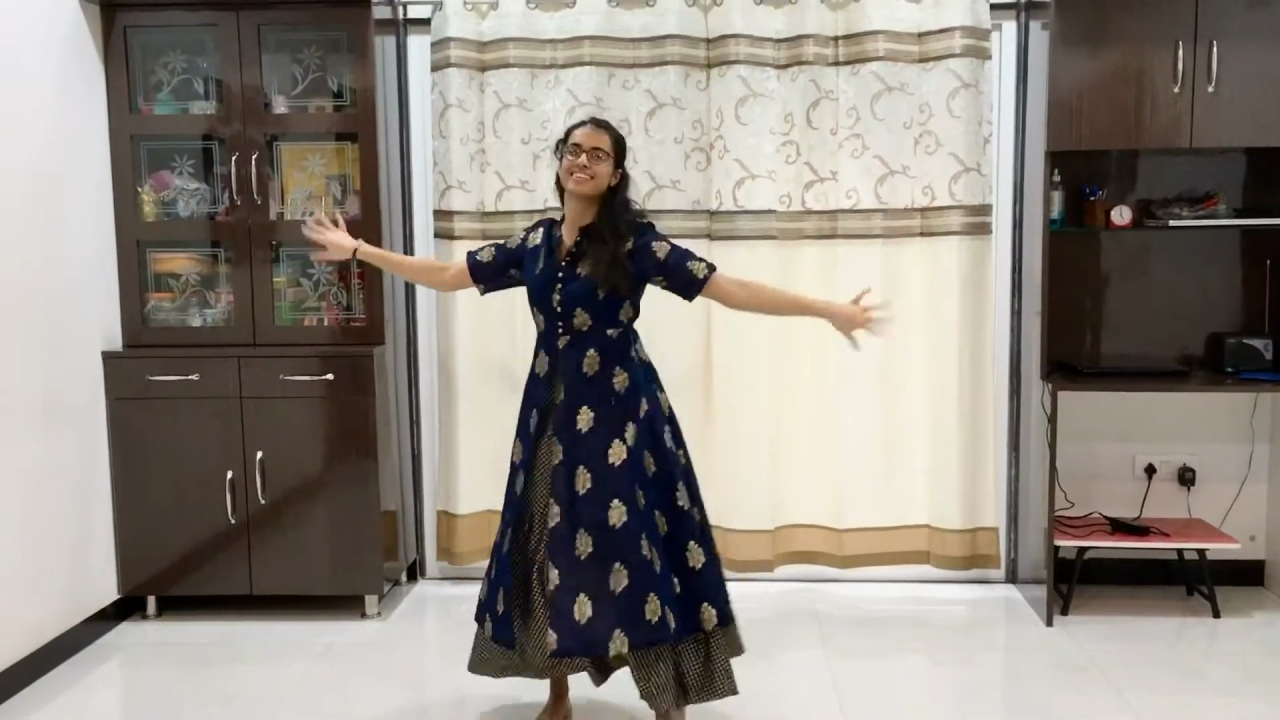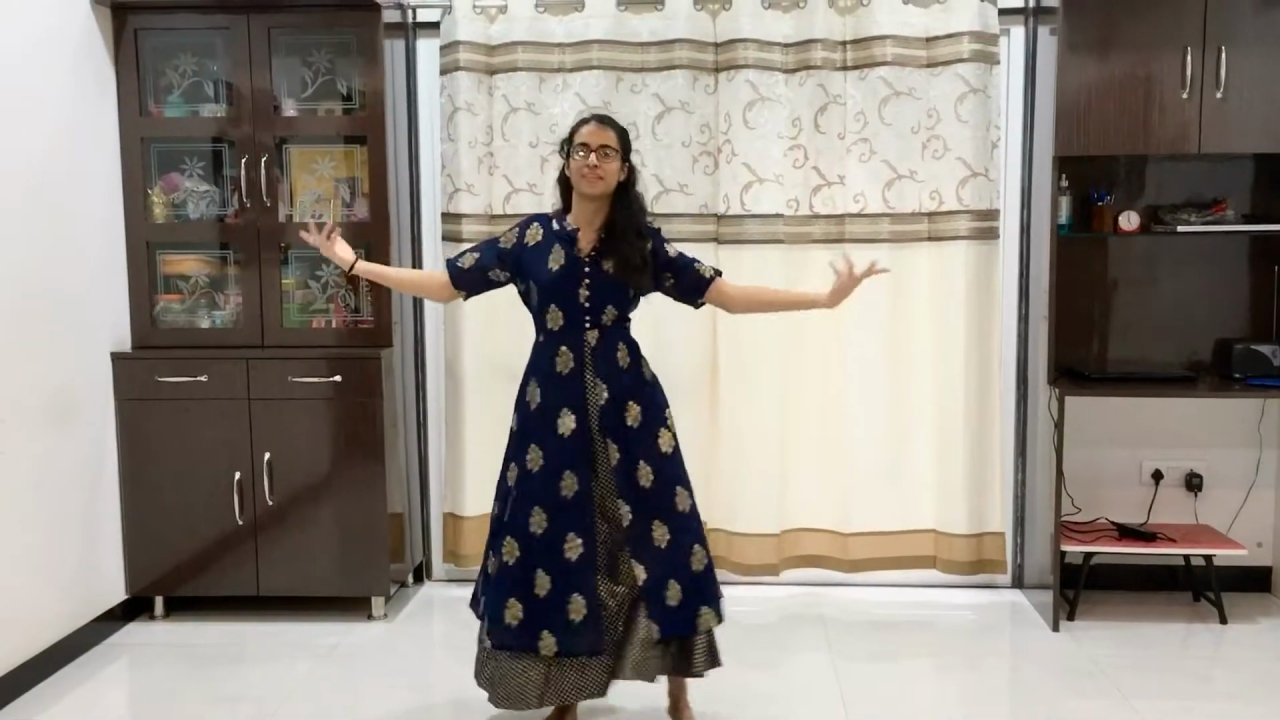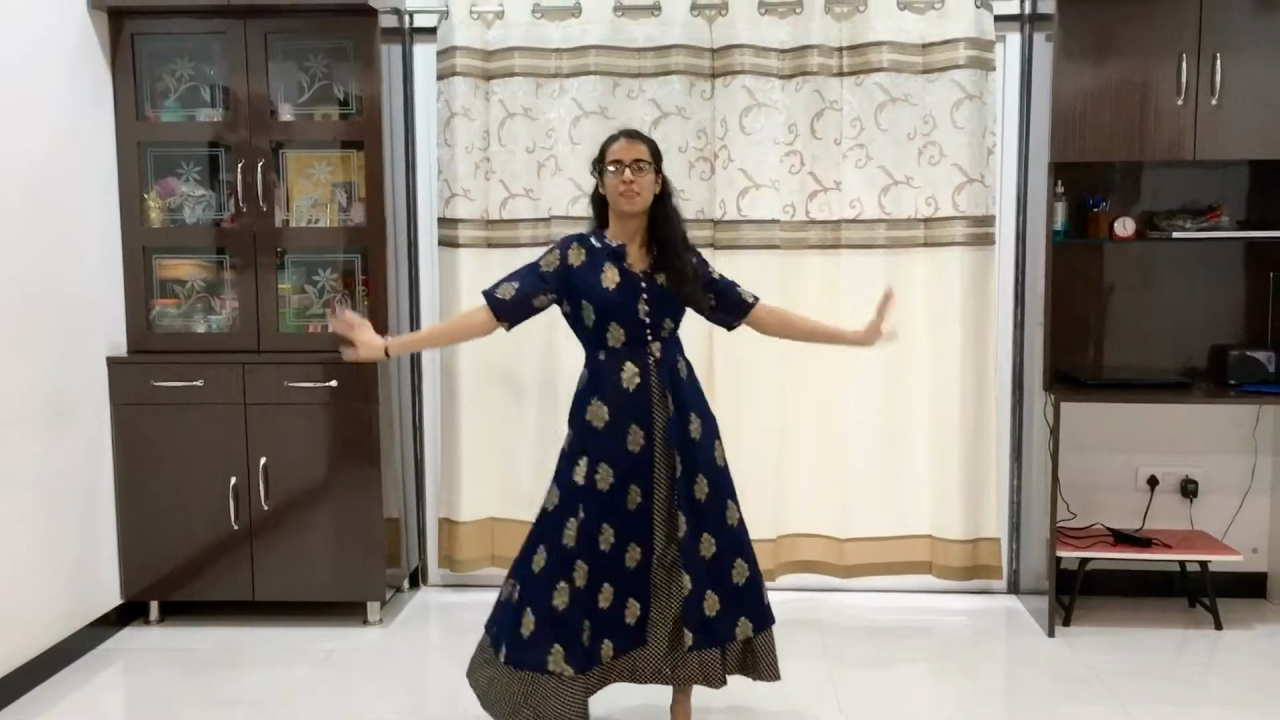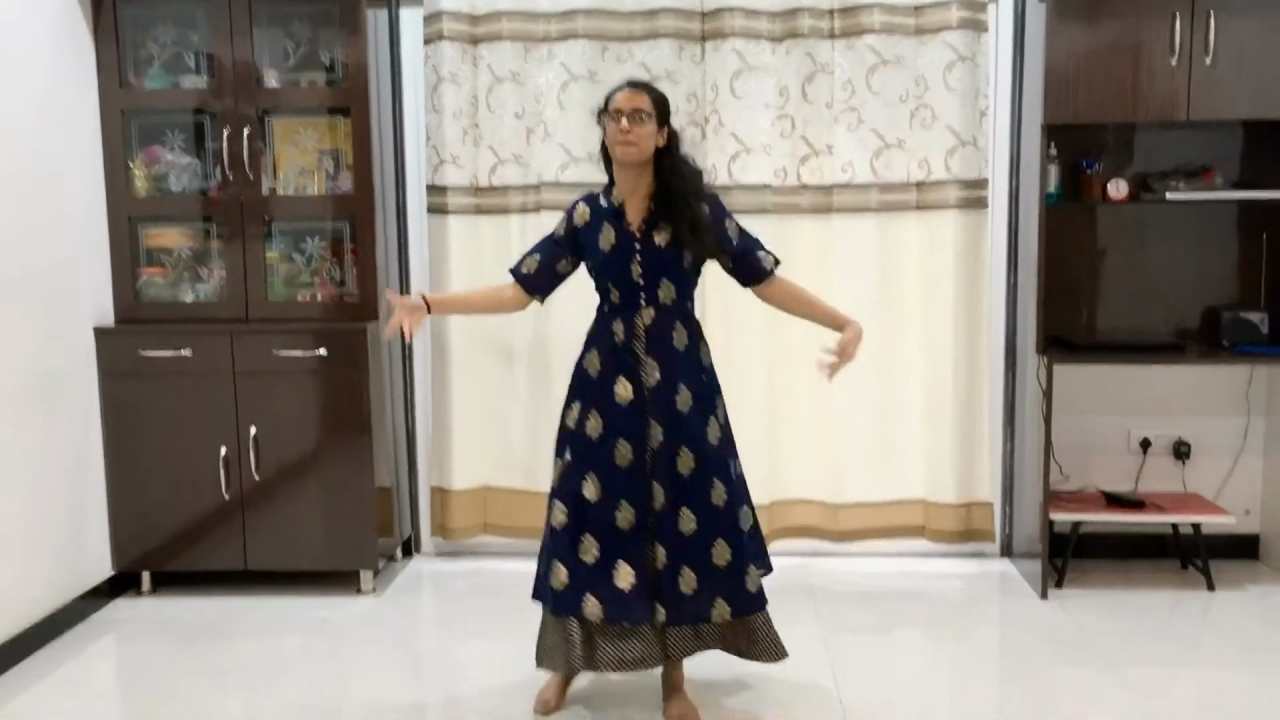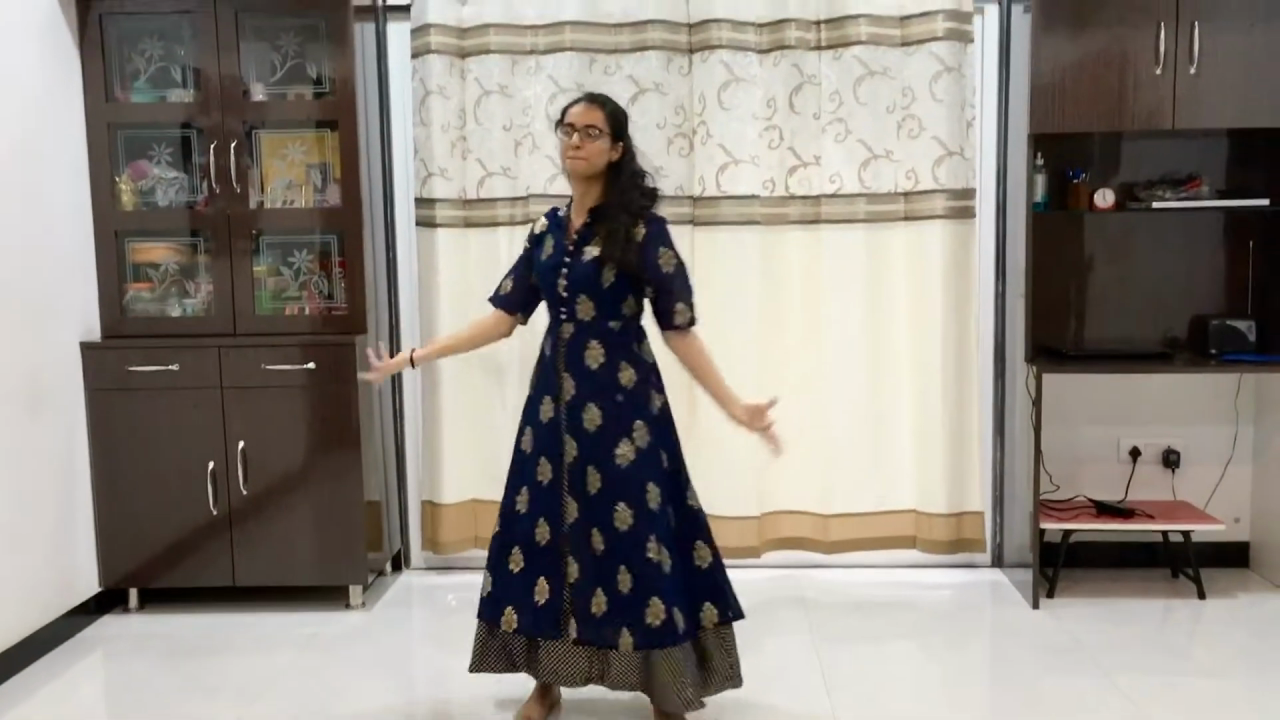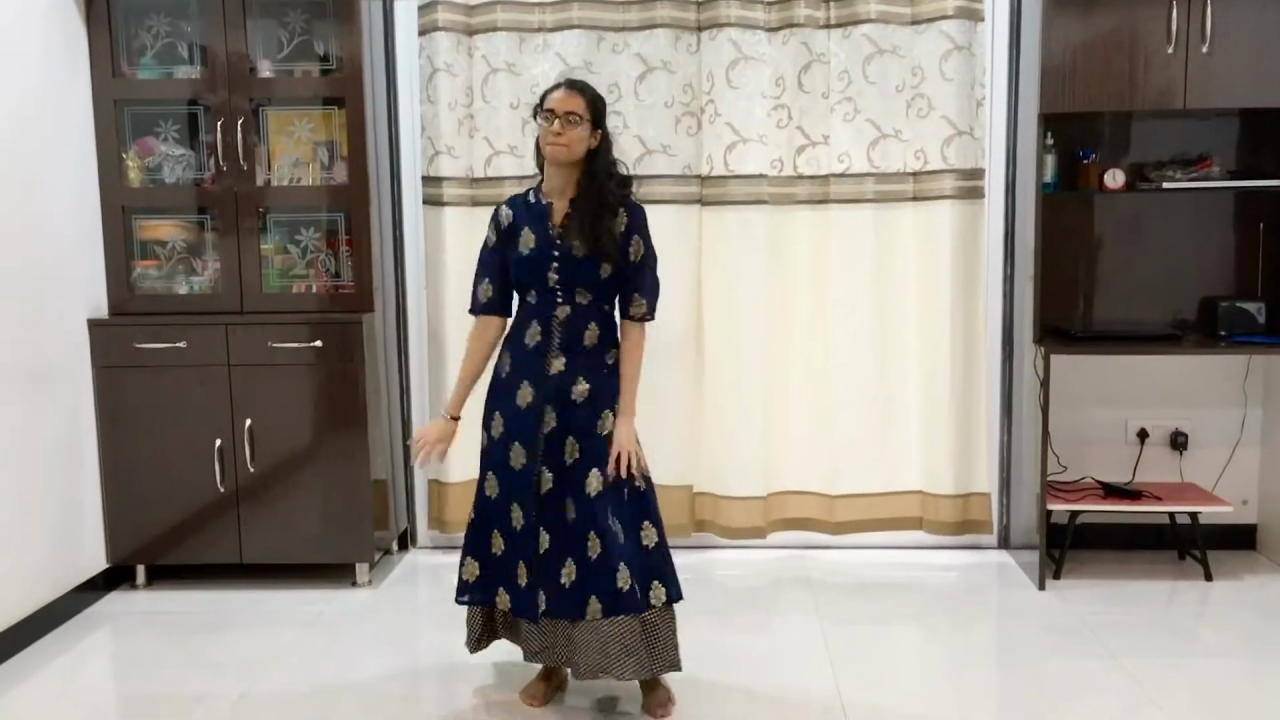
dt=0.4s
person 1, frame 1
left shoulder: (634, 241)
right shoulder: (536, 240)
left elbow: (727, 289)
right elbow: (448, 274)
left wrist: (828, 309)
right wrist: (357, 249)
left hip: (615, 409)
right hip: (548, 410)
left knee: (615, 554)
right knee: (542, 548)
person 1, frame 2
left shoulder: (643, 245)
right shoulder: (530, 237)
left elbow: (728, 295)
right elbow: (444, 284)
left wrist: (824, 296)
right wrist: (355, 264)
left hip: (627, 404)
right hip: (552, 404)
left knee: (654, 542)
right knee: (550, 541)
person 1, frame 3
left shoulder: (681, 258)
right shoulder: (572, 257)
left elbow: (755, 314)
right elbow: (487, 315)
left wrist: (853, 336)
right wrist: (393, 344)
left hip: (682, 419)
right hip: (607, 423)
left knee: (699, 556)
right knee: (587, 556)
person 1, frame 4
left shoulder: (697, 208)
right shoulder: (585, 215)
left elbow: (764, 276)
right elbow: (520, 289)
left wrist: (841, 325)
right wrist: (431, 304)
left hip: (681, 381)
right hip: (605, 381)
left knee: (690, 517)
right knee: (589, 515)
right ankle: (563, 663)
person 1, frame 5
left shoulder: (641, 227)
right shoulder: (547, 228)
left elbow: (678, 327)
right elbow: (506, 314)
left wrist: (732, 405)
right wrist: (417, 355)
left hip: (622, 403)
right hip: (554, 401)
left knee: (639, 540)
right knee: (541, 538)
person 1, frame 6
left shoulder: (621, 214)
right shoulder: (511, 215)
left elbow: (635, 318)
right elbow: (488, 317)
left wrist: (625, 414)
right wrist: (452, 410)
left hip: (593, 385)
right hip: (522, 385)
left knee: (606, 529)
right knee: (521, 520)
right ankle: (551, 661)
